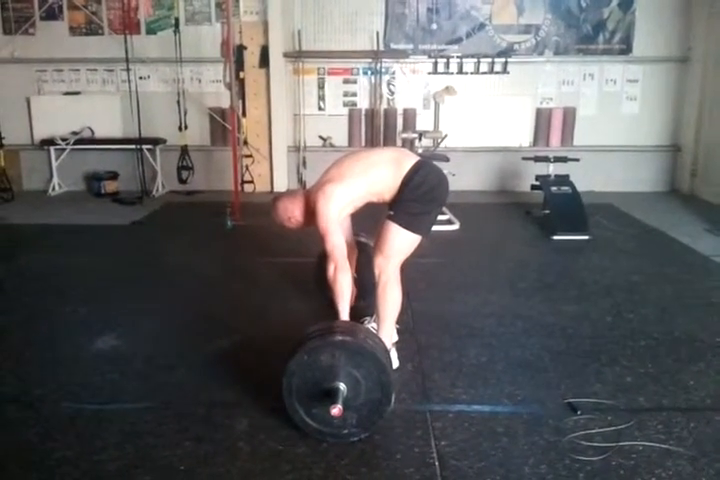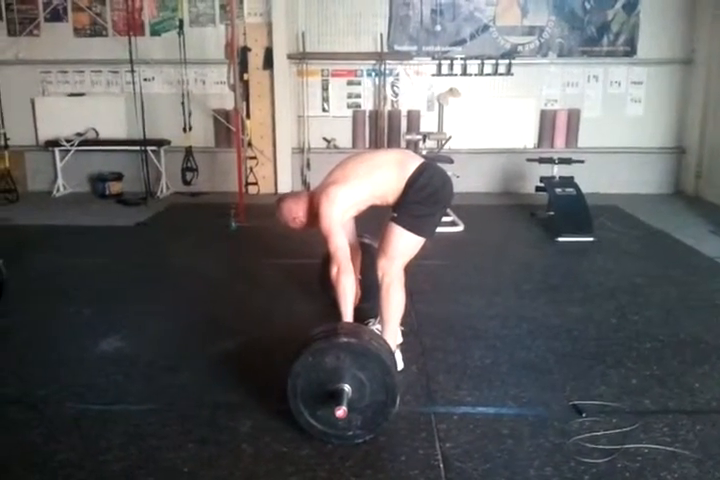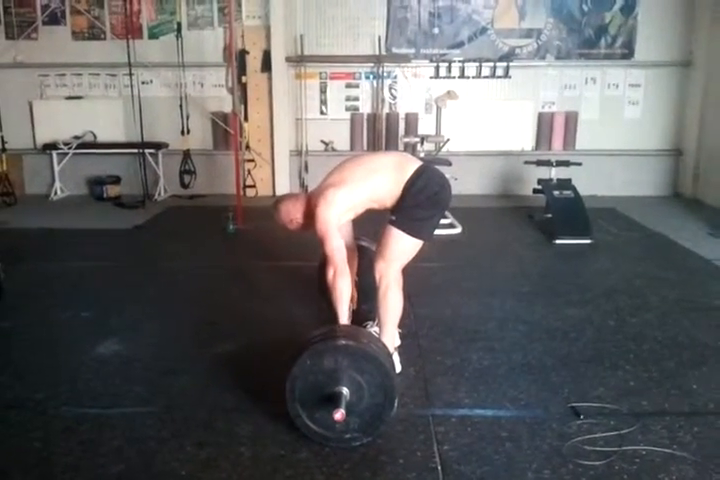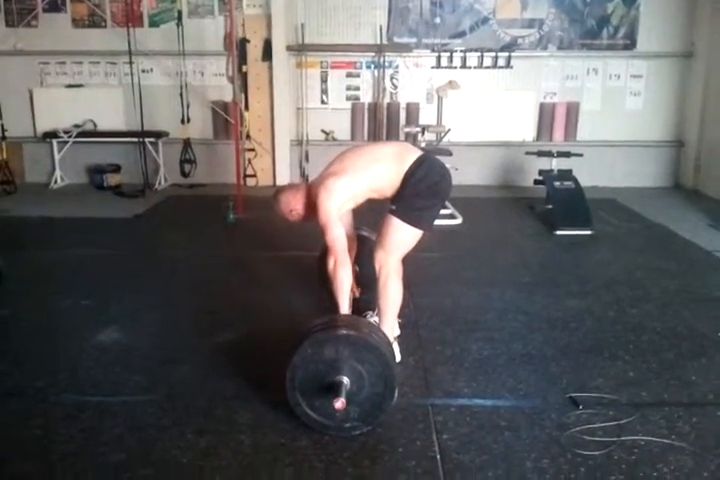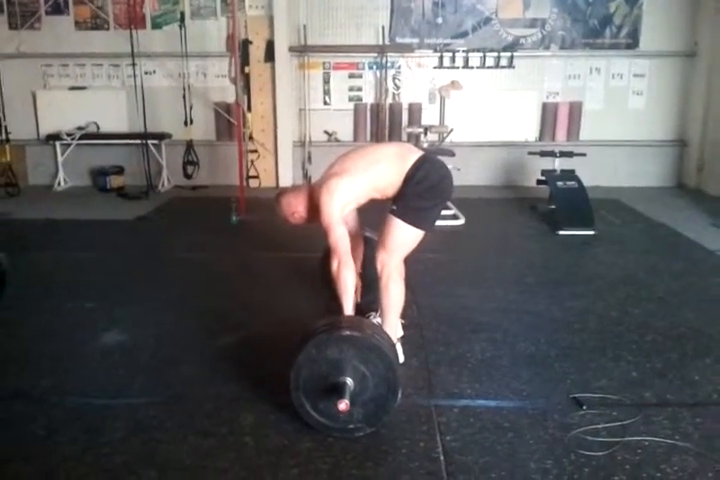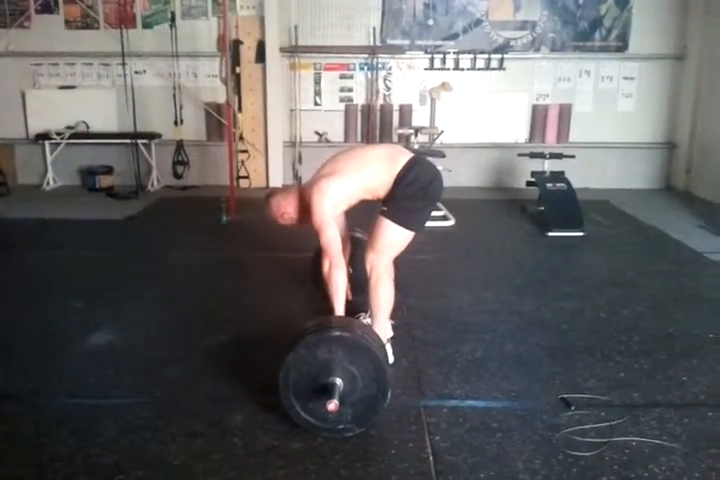
dt=0.3s
person 1, frame 1
left shoulder: (323, 206)
right shoulder: (327, 195)
left elbow: (338, 265)
right elbow: (347, 244)
left wrist: (343, 321)
right wrist: (350, 284)
left hip: (422, 186)
right hip: (421, 175)
left knee: (384, 266)
right knee: (385, 260)
left ankle: (384, 349)
right ankle: (383, 325)
person 1, frame 2
left shoulder: (326, 208)
right shoulder: (332, 195)
left elbow: (341, 268)
right elbow: (351, 245)
left wrist: (347, 324)
right wrist: (355, 283)
left hip: (425, 187)
right hip: (425, 177)
left knee: (387, 268)
right knee: (389, 261)
right ankle: (389, 327)
person 1, frame 3
left shoulder: (323, 211)
right shoulder: (328, 197)
left elbow: (337, 270)
right elbow: (348, 247)
left wrist: (343, 327)
right wrist: (351, 287)
left hip: (424, 190)
right hip: (422, 179)
left knee: (385, 271)
right knee: (387, 265)
right ankle: (386, 329)
person 1, frame 4
left shoulder: (324, 200)
right shoulder: (329, 187)
left elbow: (338, 260)
right elbow: (348, 238)
left wrist: (344, 317)
right wrist: (350, 278)
left hip: (424, 180)
right hip: (423, 169)
left knee: (385, 260)
right knee: (388, 255)
left ankle: (387, 343)
right ankle: (386, 319)
person 1, frame 5
left shoulder: (327, 201)
right shoulder: (331, 188)
left elbow: (342, 260)
right elbow: (354, 237)
left wrist: (348, 318)
right wrist: (355, 276)
left hip: (426, 180)
right hip: (425, 170)
left knee: (386, 261)
right knee: (389, 255)
right ankle: (390, 321)
person 1, frame 6
left shoulder: (317, 202)
right shoulder: (320, 189)
left elbow: (333, 260)
right elbow: (341, 240)
left wrist: (339, 319)
right wrist: (344, 280)
left hip: (415, 182)
right hip: (415, 171)
left knee: (376, 261)
right knee: (378, 255)
right ankle: (380, 322)
